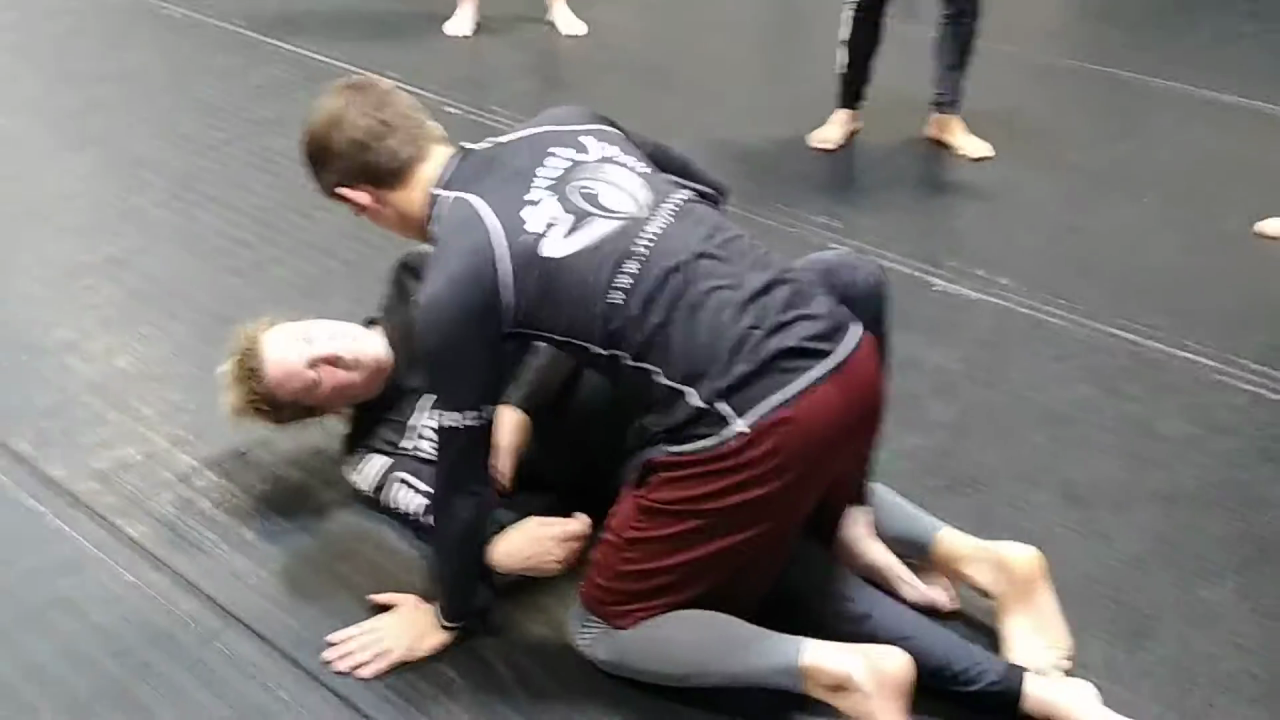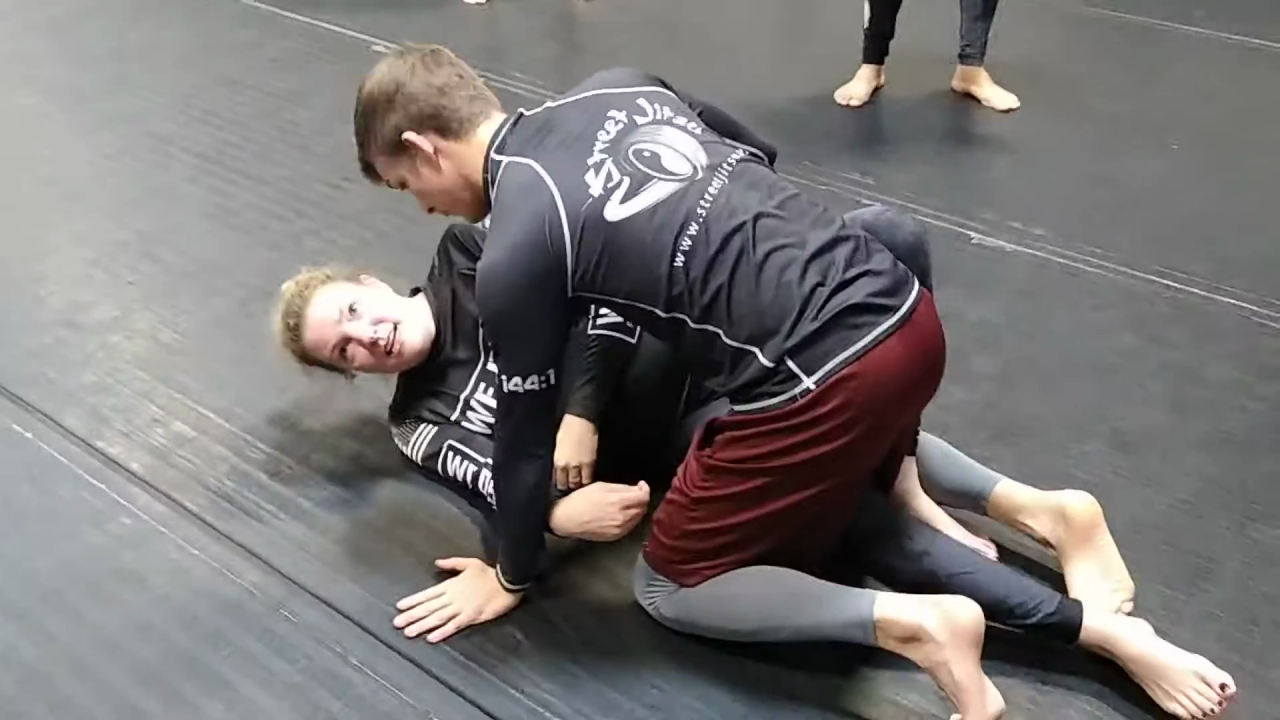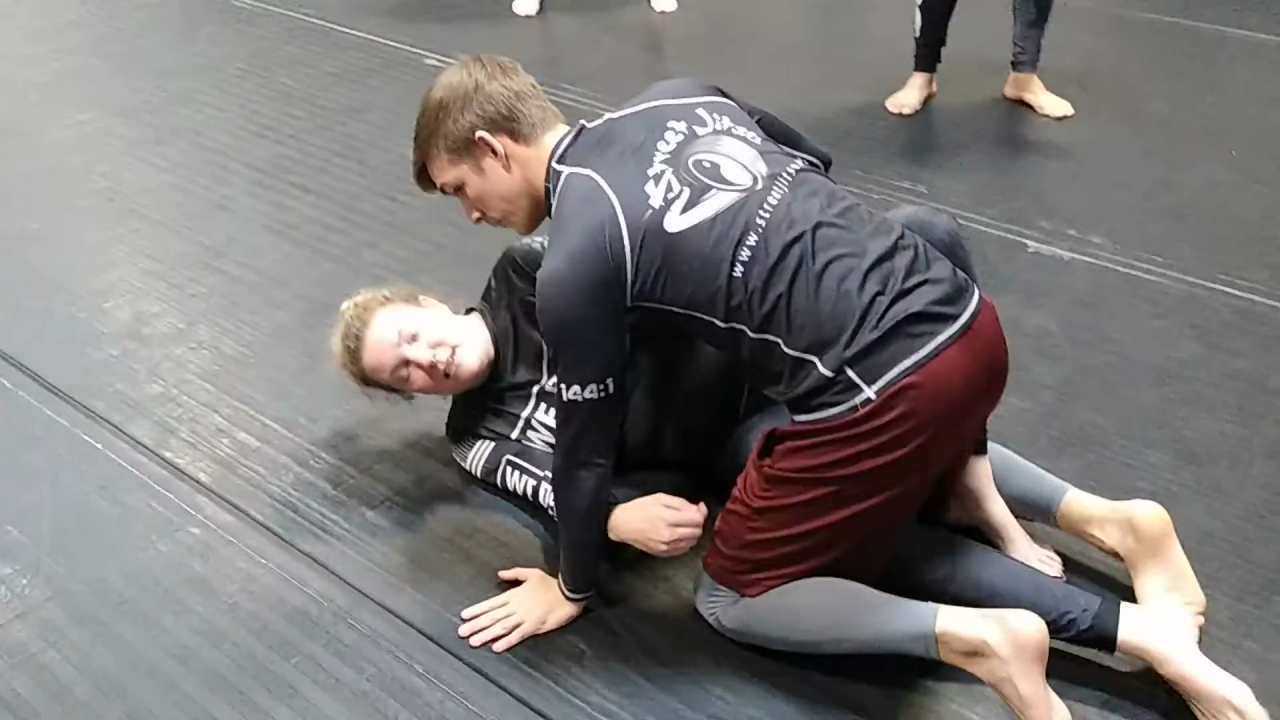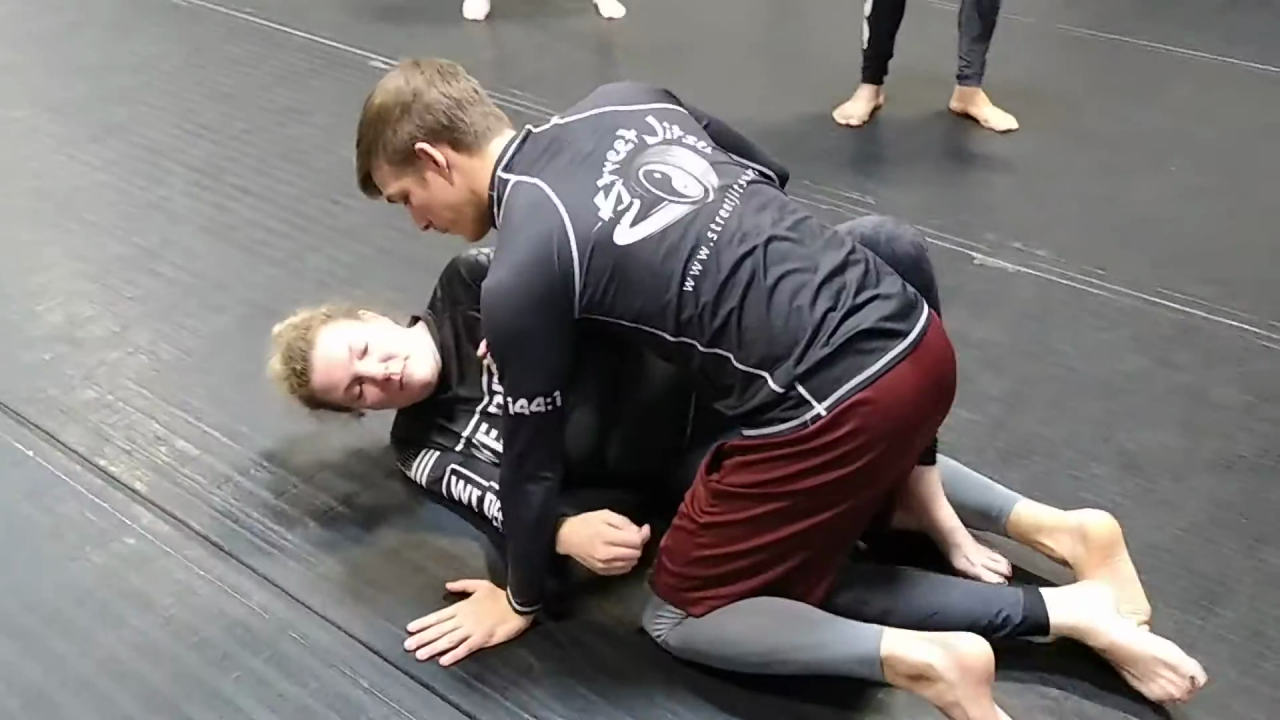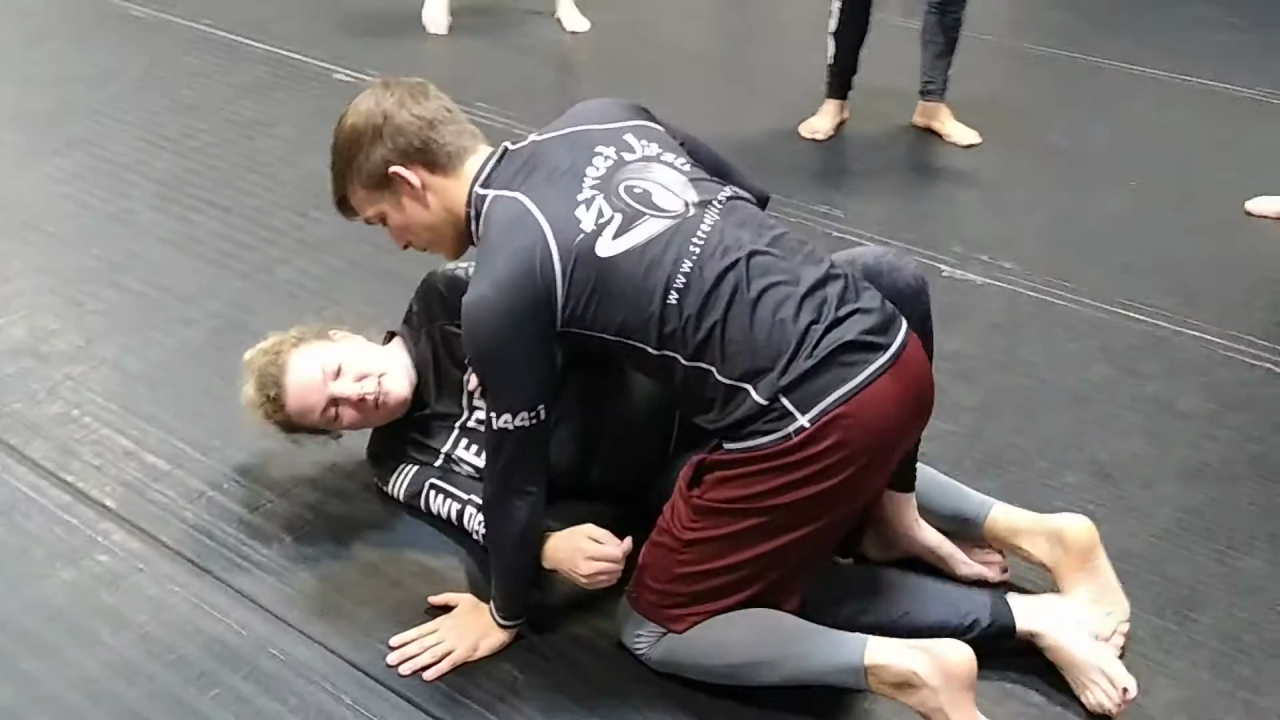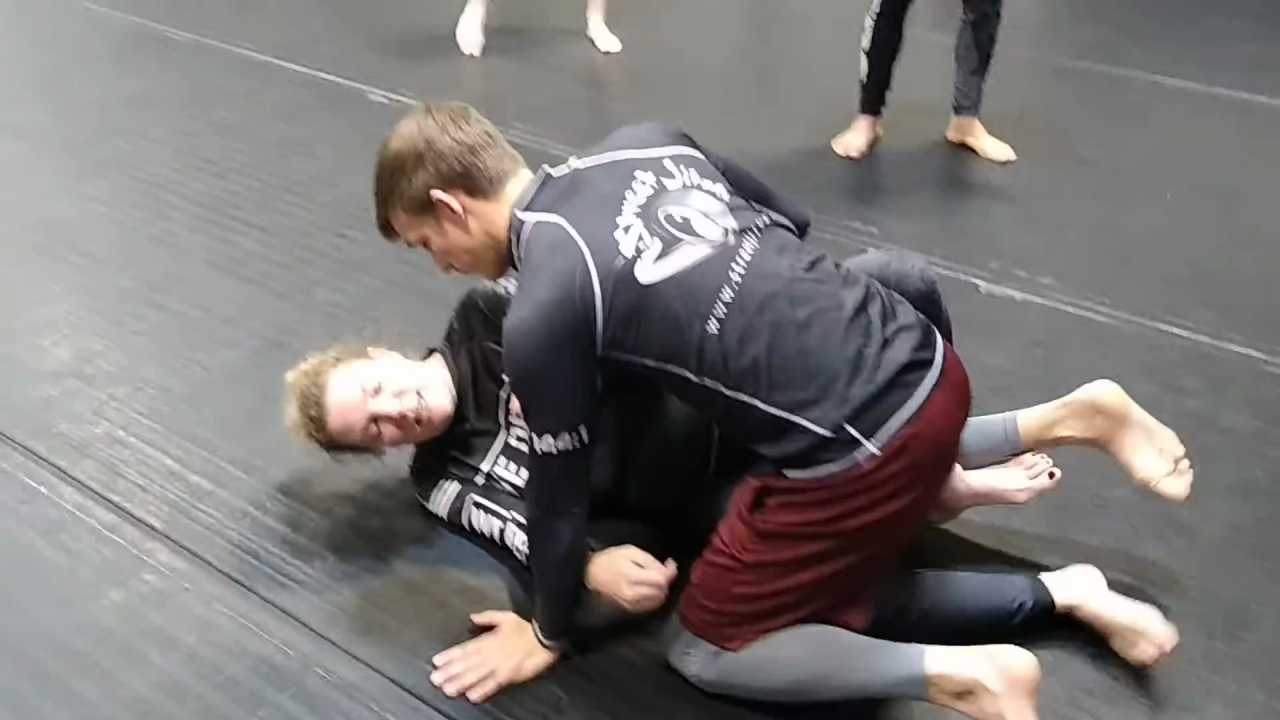
dt=0.4s
person 1, frame 1
left shoulder: (420, 288)
right shoulder: (379, 455)
left wrist: (517, 405)
right wrist: (500, 548)
right hip: (624, 465)
left knee: (846, 282)
person 1, frame 2
left shoulder: (466, 256)
right shoulder: (425, 420)
left wrist: (581, 412)
right wrist: (560, 513)
right hip: (680, 432)
left knee: (888, 237)
person 1, frame 3
left shoulder: (523, 275)
right shoulder: (481, 434)
right elbow: (570, 489)
left wrist: (615, 358)
right wrist: (619, 519)
right hip: (732, 439)
left knee: (919, 235)
right ankle: (1125, 626)
person 1, frame 4
left shoulder: (470, 288)
right shoulder: (427, 444)
right wrist: (567, 534)
right hip: (686, 455)
left knee: (881, 249)
right ankle: (1053, 610)
person 1, frame 5
left shoulder: (444, 302)
right shoulder: (405, 461)
right wrist: (555, 547)
right hip: (667, 479)
left knee: (882, 279)
right ankle: (1019, 616)
person 1, frame 6
left shoulder: (484, 320)
right shoulder: (446, 477)
right wrist: (597, 567)
right hip: (707, 494)
left knee: (894, 283)
right ankle: (1061, 592)
person 2, frame 1
left shoulder: (450, 292)
right shoulder: (565, 126)
left elbow: (464, 469)
left wrist: (448, 614)
left hip: (756, 427)
right hip: (844, 356)
left knee: (606, 627)
right knee: (818, 520)
person 2, frame 2
left shoulder: (513, 256)
right shoulder: (618, 86)
left elbow: (525, 431)
left wrist: (512, 577)
left hip: (827, 380)
right hip: (904, 314)
left knee: (672, 585)
right knee: (866, 462)
left ankle: (916, 623)
person 2, frame 3
left shoulder: (572, 268)
right shoulder: (680, 95)
left elbow: (587, 442)
left wrist: (573, 587)
left hip: (889, 390)
right hip: (968, 325)
left knee: (733, 594)
left ankle: (977, 637)
person 2, frame 4
left shoulder: (519, 277)
right shoulder: (627, 100)
left elbow: (534, 454)
left wrist: (522, 599)
left hip: (839, 407)
right hip: (914, 336)
left knee: (680, 609)
person 2, frame 5
left shoulder: (500, 291)
right shoulder: (604, 116)
left elbow: (516, 469)
left wrist: (502, 614)
left hip: (819, 420)
right hip: (893, 354)
left knee: (658, 625)
person 2, frame 6
left shoulder: (541, 316)
right shoulder: (643, 144)
left elbow: (559, 491)
left wrist: (548, 634)
left hip: (862, 447)
right hip: (927, 365)
left knee: (705, 650)
